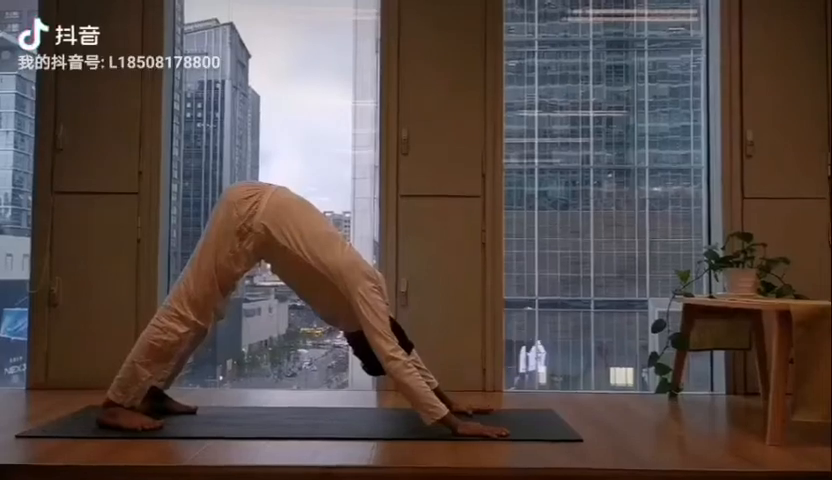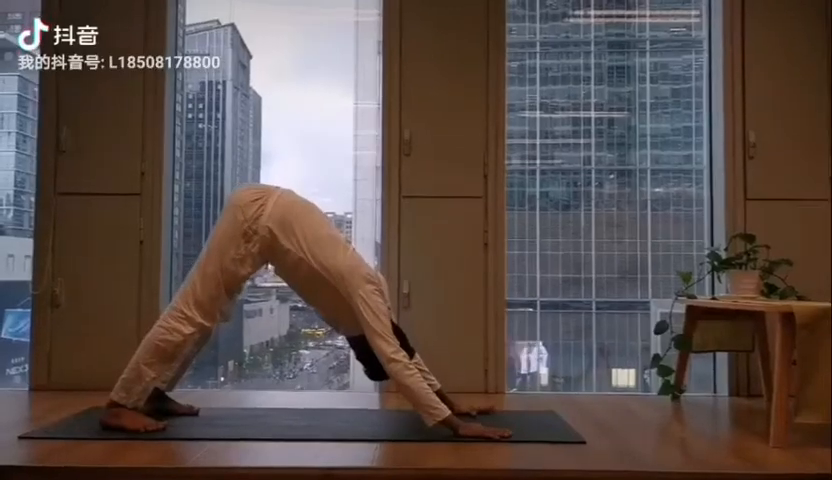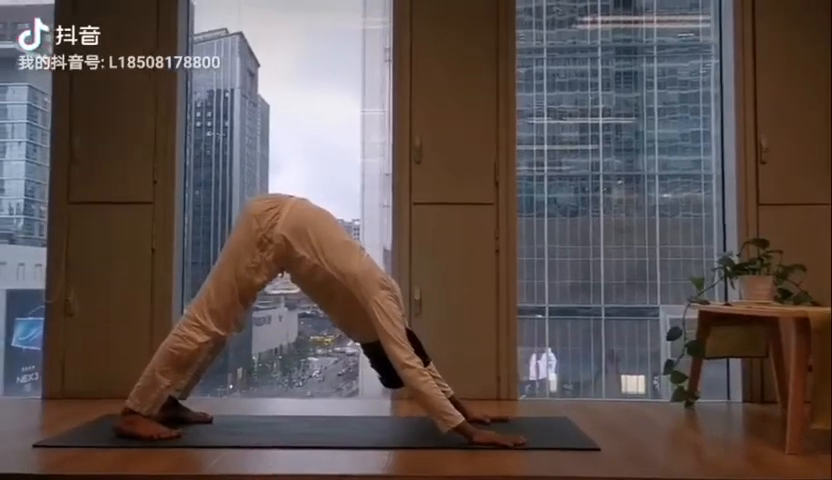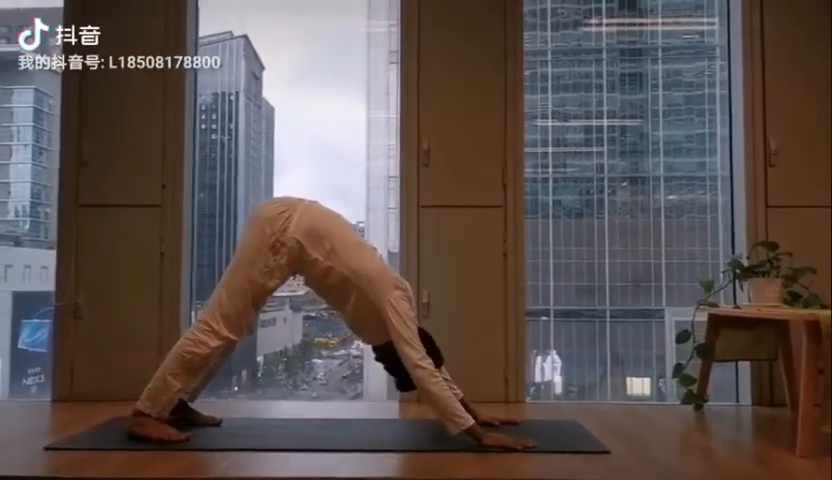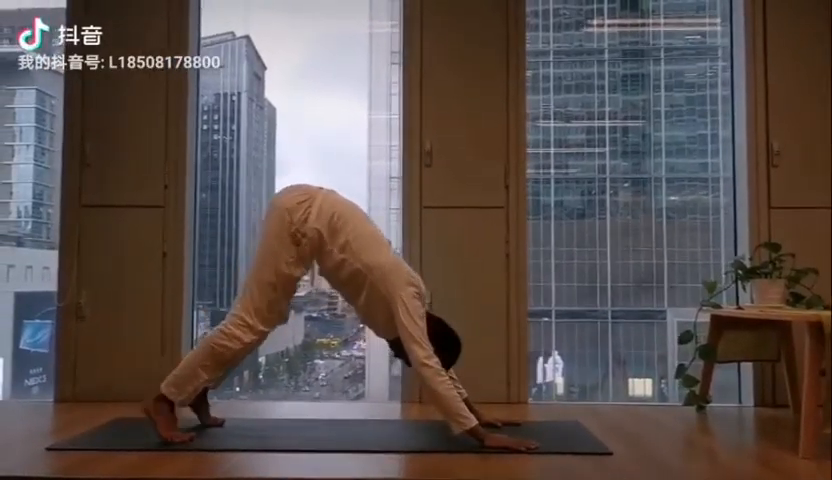
dt=0.7s
person 1, frame 1
left shoulder: (367, 292)
right shoulder: (361, 289)
left elbow: (404, 352)
right elbow: (395, 360)
left wrist: (450, 404)
right wrist: (453, 422)
left hip: (260, 213)
right hip: (251, 214)
left knee: (198, 313)
right knee: (188, 312)
left ankle: (150, 392)
right ankle: (118, 403)
person 1, frame 2
left shoulder: (369, 293)
right shoulder: (363, 293)
left elbow: (405, 355)
right elbow: (396, 362)
left wrist: (451, 405)
right wrist: (454, 423)
left hip: (268, 218)
right hip: (257, 216)
left knee: (203, 314)
right knee: (194, 313)
left ankle: (153, 394)
right ankle: (121, 404)
person 1, frame 3
left shoulder: (383, 300)
right shoulder: (378, 299)
left elbow: (418, 361)
right elbow: (410, 367)
left wrist: (466, 411)
right wrist: (468, 430)
left hip: (280, 225)
right hip: (271, 225)
left knee: (218, 323)
right knee: (208, 322)
left ankle: (167, 401)
right ankle: (135, 411)
person 1, frame 4
left shoulder: (394, 302)
right shoulder: (391, 299)
left elbow: (428, 366)
right elbow: (422, 370)
left wrist: (472, 413)
right wrist: (478, 433)
left hip: (292, 227)
right hip: (283, 228)
left knee: (229, 326)
right knee: (220, 326)
left ankle: (176, 403)
right ankle: (144, 414)
person 1, frame 5
left shoulder: (407, 298)
right shoulder: (405, 298)
left elbow: (435, 364)
right elbow: (428, 367)
left wrist: (474, 413)
right wrist: (480, 434)
left hip: (307, 211)
right hip: (302, 214)
left knee: (265, 318)
right knee: (252, 321)
left ankle: (196, 391)
right ankle: (166, 400)
